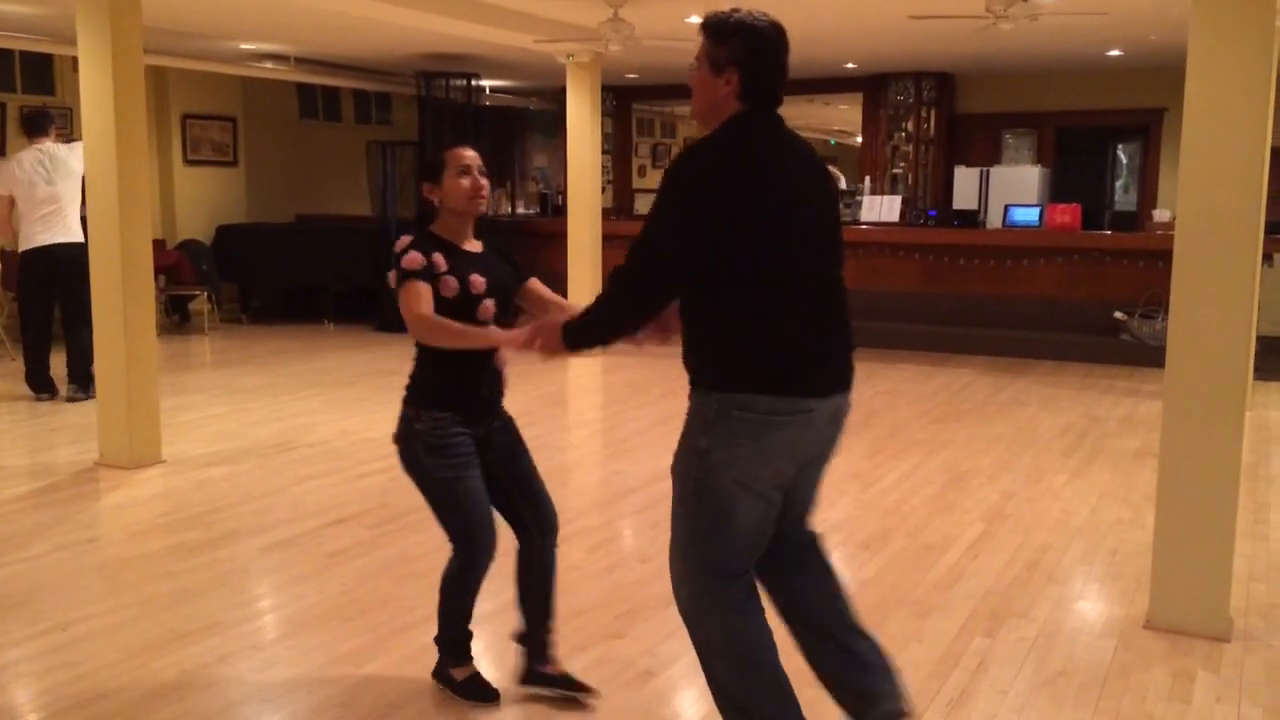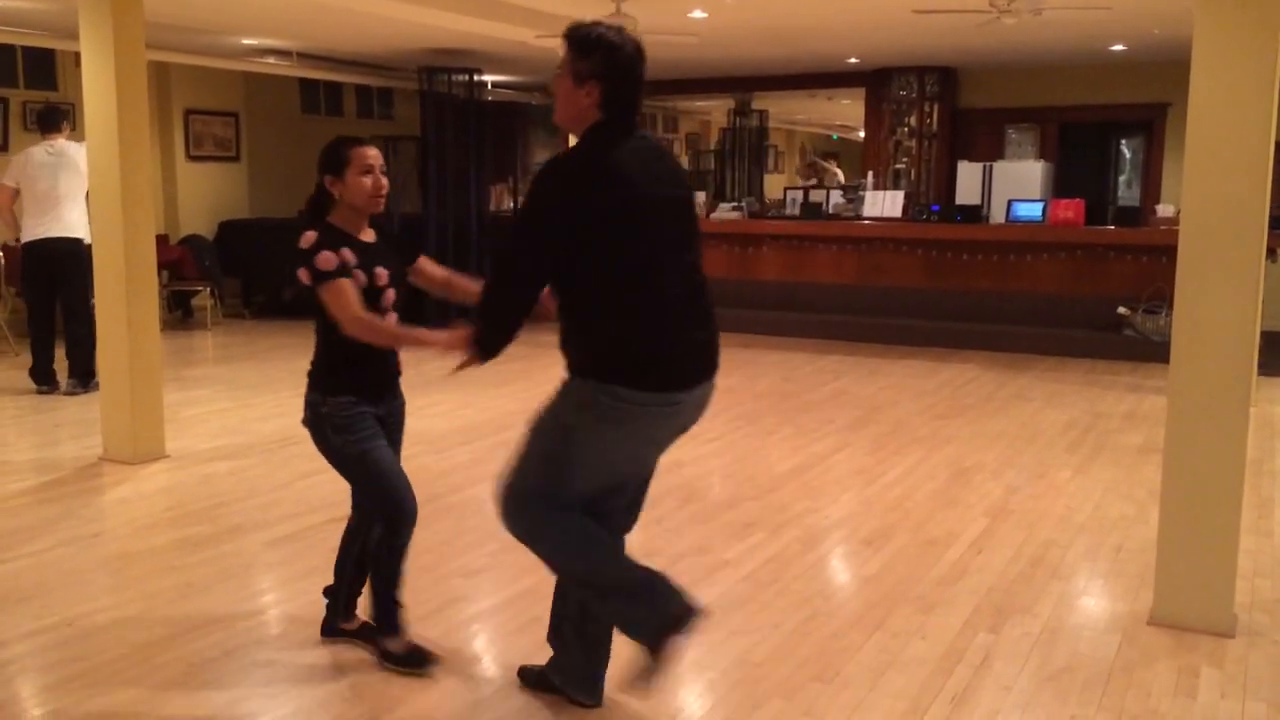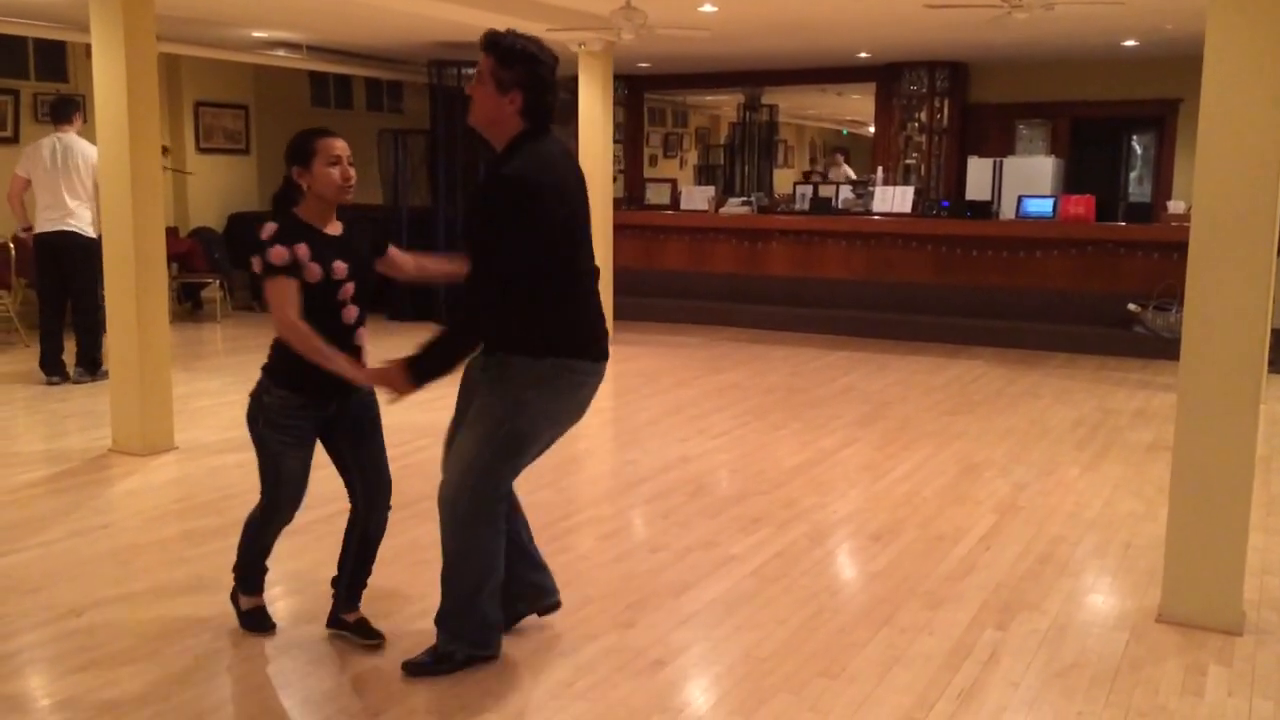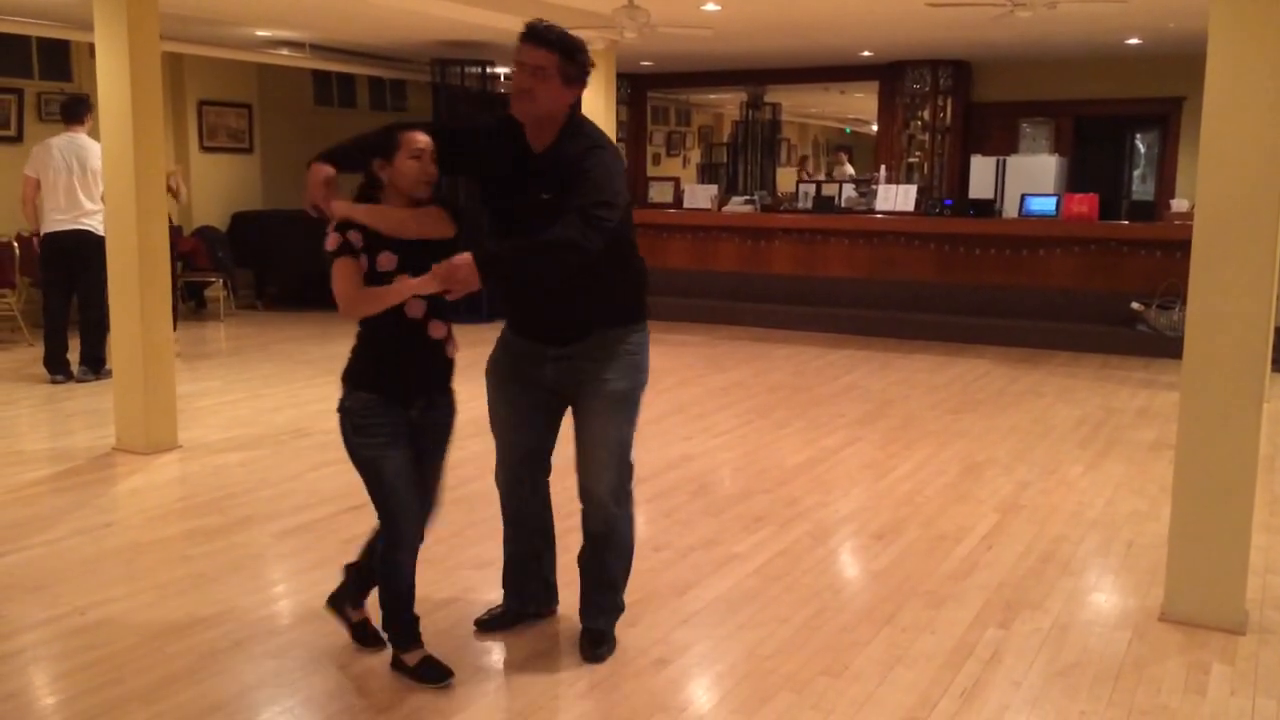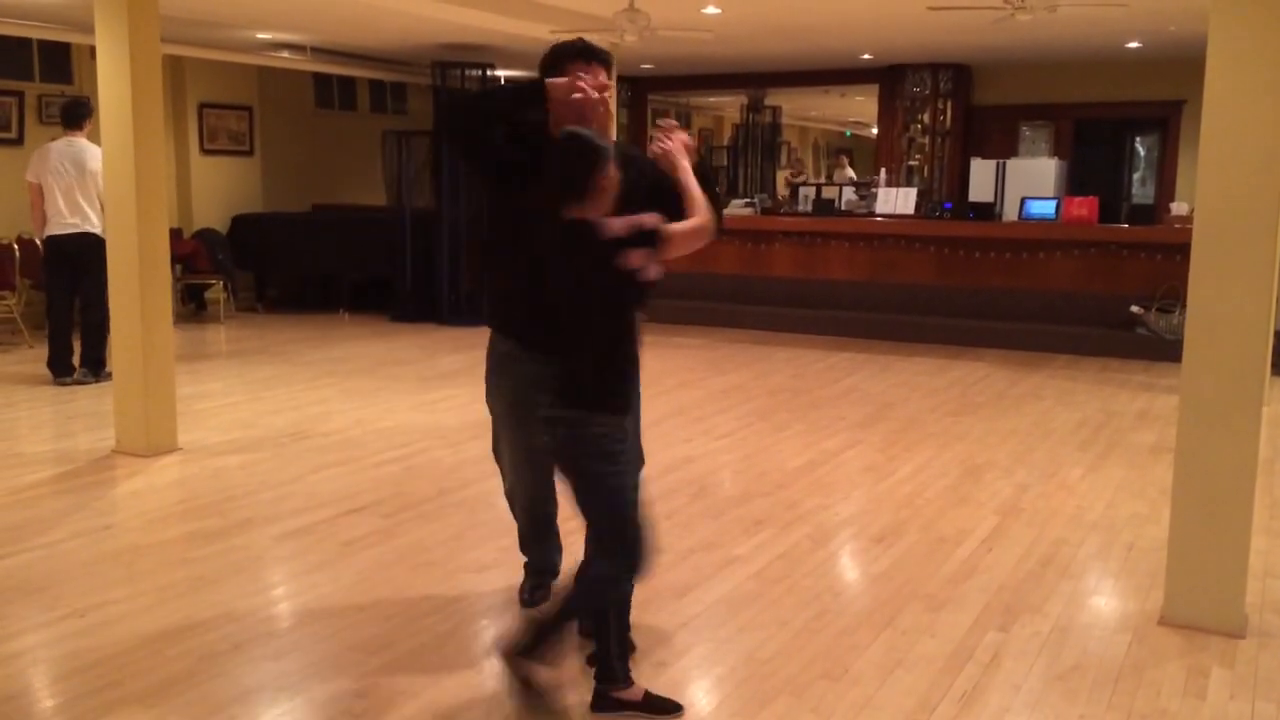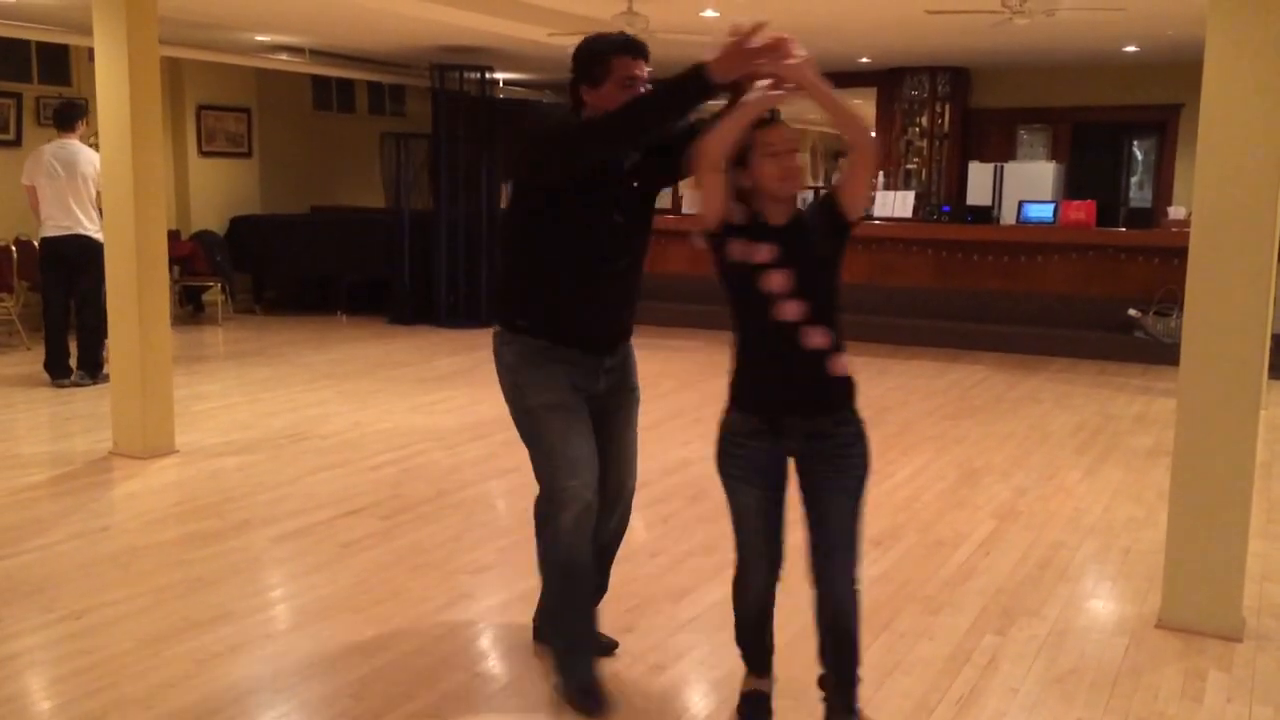
dt=0.5s
person 1, frame 1
left shoulder: (707, 166)
right shoulder: (805, 164)
left elbow: (644, 283)
left wrist: (568, 335)
right wrist: (706, 327)
left hip: (749, 403)
right hip: (824, 393)
left knee: (711, 575)
right knee: (783, 546)
person 1, frame 2
left shoulder: (571, 177)
right shoulder: (659, 165)
left elbow: (516, 280)
left wrist: (478, 342)
right wrist: (582, 328)
left hip: (621, 385)
right hip: (685, 379)
left knee: (531, 505)
right knee: (597, 518)
left ankle: (653, 610)
right ankle: (575, 670)
person 1, frame 3
left shoulder: (518, 180)
right shoulder: (544, 158)
left elbow: (486, 301)
left wrist: (416, 370)
left hip: (548, 361)
right hip: (543, 350)
left knee: (467, 490)
right knee: (478, 471)
left ankle: (468, 636)
right ankle: (527, 590)
person 1, frame 4
left shoulder: (594, 157)
right shoulder: (495, 142)
left elbow: (580, 239)
left wrist: (485, 267)
right wrist: (335, 161)
left hip: (607, 344)
right hip: (528, 341)
left knee: (602, 486)
right knee: (516, 473)
left ankle: (601, 615)
right ankle: (527, 593)
person 1, frame 5
left shoulder: (621, 169)
right shoulder: (513, 152)
right elbow: (454, 121)
right wrist: (542, 94)
right hip: (520, 349)
right knee: (524, 478)
right ankle: (541, 565)
person 1, frame 6
left shoulder: (641, 159)
right shoulder: (557, 144)
right elbow: (626, 130)
left wrist: (739, 92)
right wrist: (708, 75)
left hip: (609, 353)
right hip: (539, 351)
left knee: (612, 496)
right knee: (571, 497)
left ankle: (559, 619)
right ankle: (574, 662)
person 2, frame 1
left shoulder: (497, 258)
right shoulder: (419, 251)
left elbow: (556, 310)
right elbow: (422, 324)
right wrist: (500, 337)
left hip: (490, 418)
right hip: (435, 423)
left knee: (540, 524)
right knee: (476, 545)
left ankle: (539, 658)
right ankle: (453, 661)
person 2, frame 2
left shoulder: (386, 242)
right shoulder: (321, 243)
left elbow: (448, 284)
right elbow: (355, 324)
right wrist: (440, 339)
left hip: (384, 397)
right hip: (339, 401)
left knee: (371, 510)
right knee: (397, 507)
left ankle: (339, 615)
right ankle: (386, 629)
person 2, frame 3
left shoulder: (356, 235)
right shoulder: (283, 237)
left elbow: (408, 267)
right elbow: (287, 323)
left wrist: (463, 265)
right wrist: (352, 369)
left hip: (352, 396)
right hip: (291, 398)
left knee: (374, 500)
right knee: (281, 504)
left ankle: (346, 608)
right ankle: (247, 589)
person 2, frame 4
left shoulder: (437, 223)
right shoulder: (351, 233)
right elbow: (351, 301)
right wrist: (419, 283)
left hip: (433, 398)
right hip: (373, 403)
left knee: (411, 518)
right knee: (401, 521)
left ankle: (351, 594)
right ankle: (406, 644)
person 2, frame 5
left shoulder: (563, 232)
right shoulder: (622, 237)
right elbow: (700, 225)
right wrist: (678, 161)
left hip: (575, 415)
right hip: (593, 423)
left knee: (614, 549)
right knee: (621, 554)
right ankle: (534, 647)
person 2, frame 6
left shoulder: (824, 221)
right shoulder: (731, 228)
left elbow: (866, 147)
right elbow: (705, 158)
left wrist: (808, 77)
right wrist: (755, 101)
left hip: (833, 426)
right hip: (755, 429)
left knee: (835, 564)
right knee: (757, 566)
person 3, frame 1
right shoulder: (74, 153)
left hip: (32, 250)
right hip: (71, 246)
left knee: (35, 322)
right knee: (78, 319)
left ankle: (41, 385)
right ankle: (79, 383)
person 3, frame 2
right shoulder: (82, 152)
left hip: (34, 244)
right hip: (71, 241)
left knee: (40, 314)
right knee: (78, 312)
left ankle: (44, 378)
right ankle: (80, 377)
person 3, frame 3
left shoulder: (33, 151)
right shoulder: (90, 151)
left elbow: (14, 195)
left wrist: (27, 227)
left hip: (45, 236)
right hip: (81, 235)
left knee: (50, 305)
right knee: (87, 305)
left ankle: (53, 368)
right ankle: (87, 366)
person 3, frame 4
left shoulder: (42, 151)
right shoulder: (99, 151)
left elbow: (28, 199)
left wrist: (36, 232)
left hip: (53, 235)
right hip: (90, 234)
left knee: (55, 304)
right knee: (93, 303)
left ankle: (57, 367)
right ankle: (91, 365)
person 3, frame 5
left shoulder: (42, 155)
right shoulder: (98, 155)
left elbow: (36, 205)
left wrist: (43, 237)
left hip: (56, 239)
right hip: (91, 237)
left knee: (59, 306)
right knee: (94, 305)
left ankle: (62, 369)
right ankle: (91, 367)
person 3, frame 6
left shoulder: (36, 158)
right shoulder: (92, 158)
left elbow: (35, 205)
right elbow: (104, 204)
left hip: (50, 241)
right hip: (87, 239)
left knee: (55, 308)
right knee: (89, 307)
left ankle: (59, 371)
right ankle: (88, 369)
